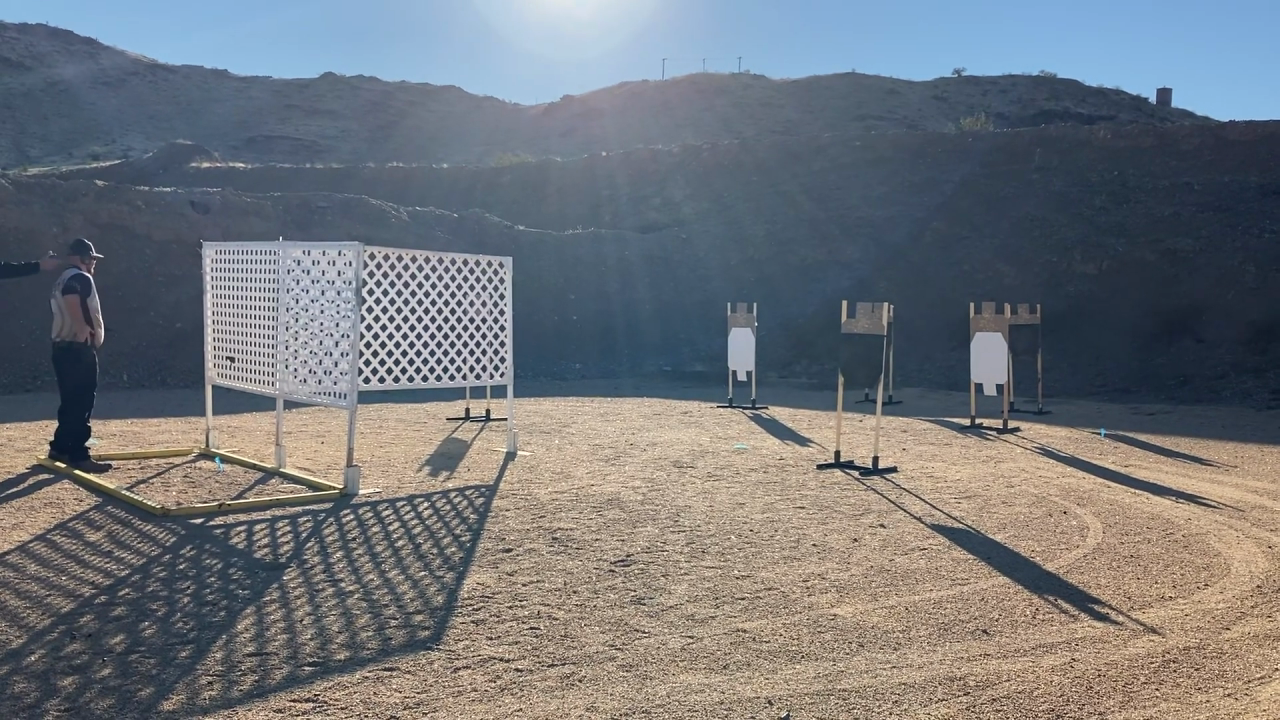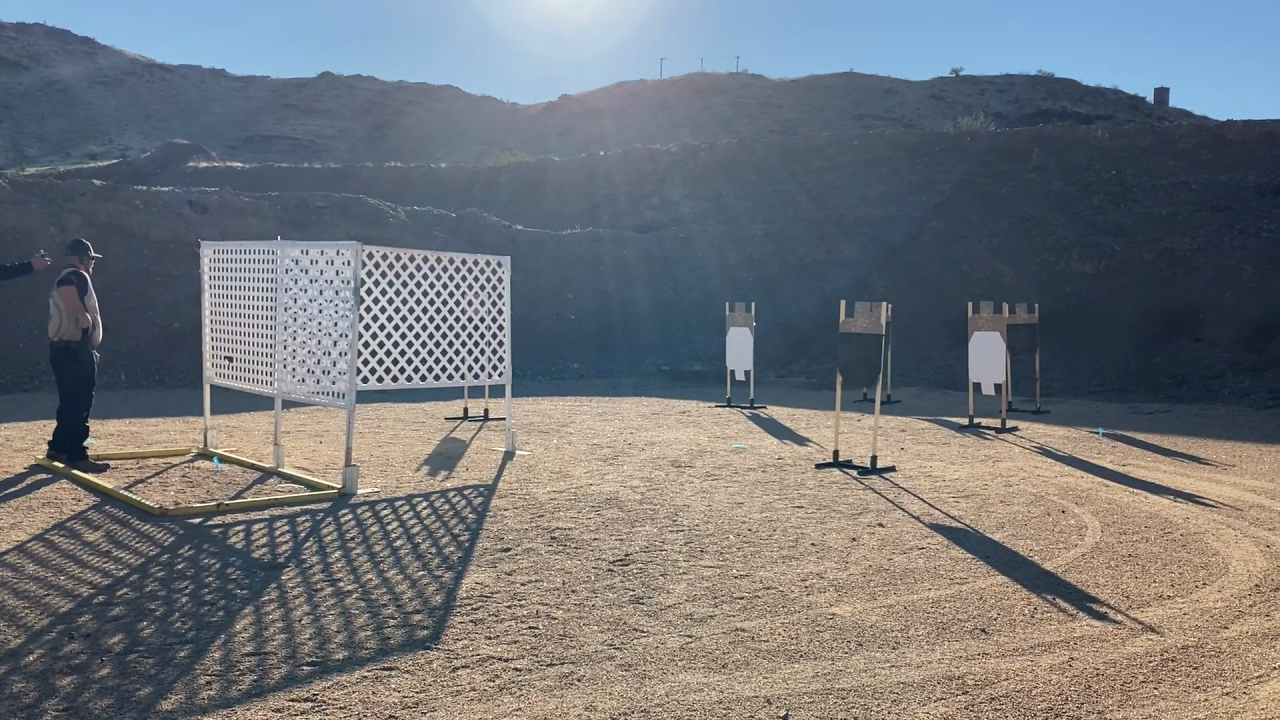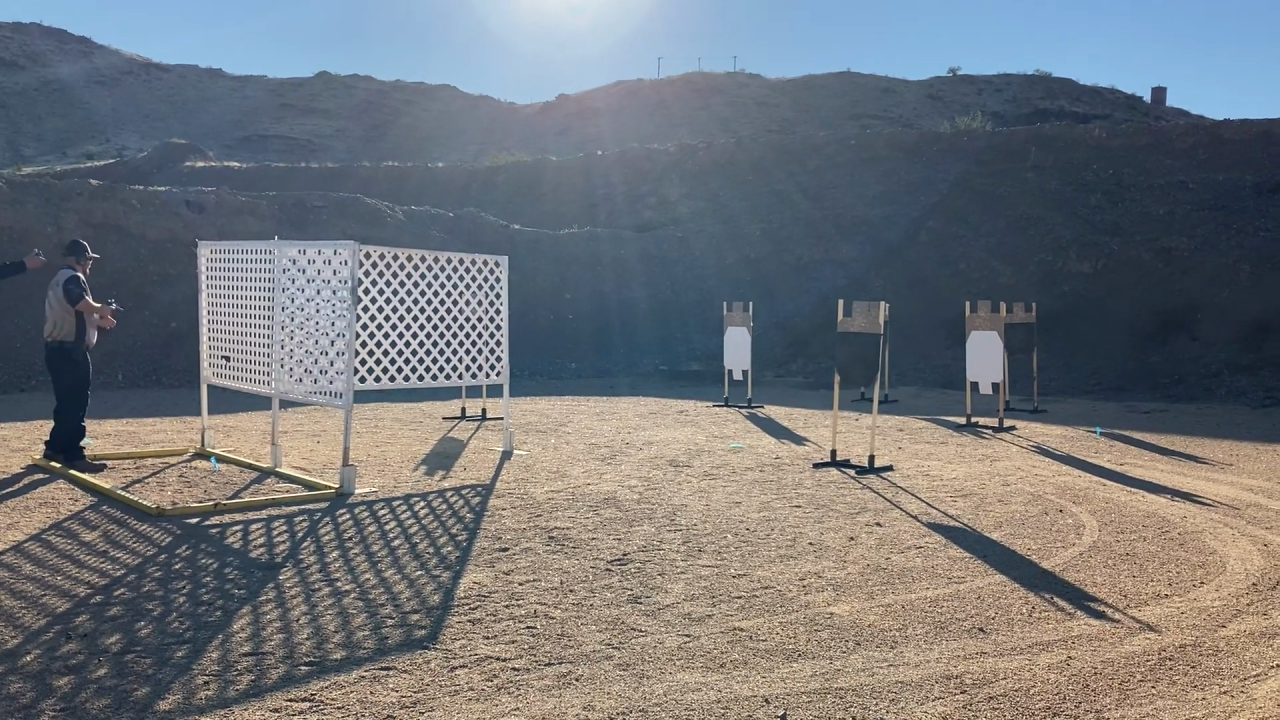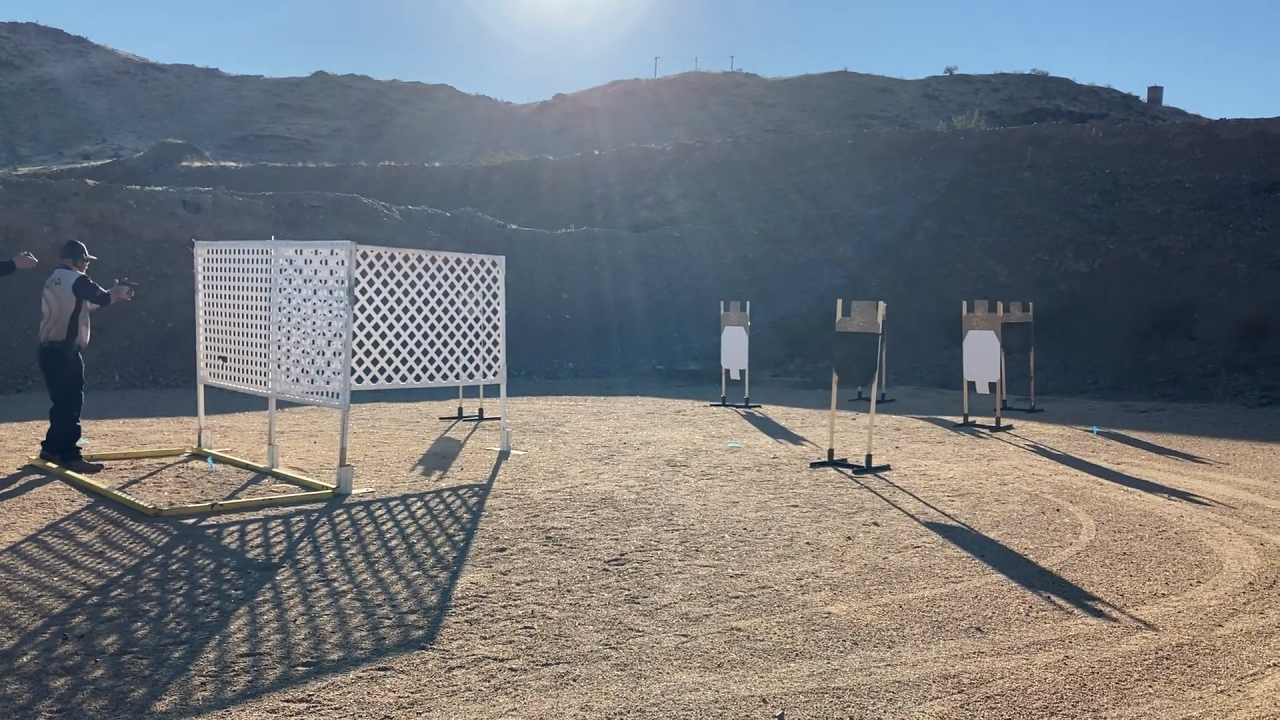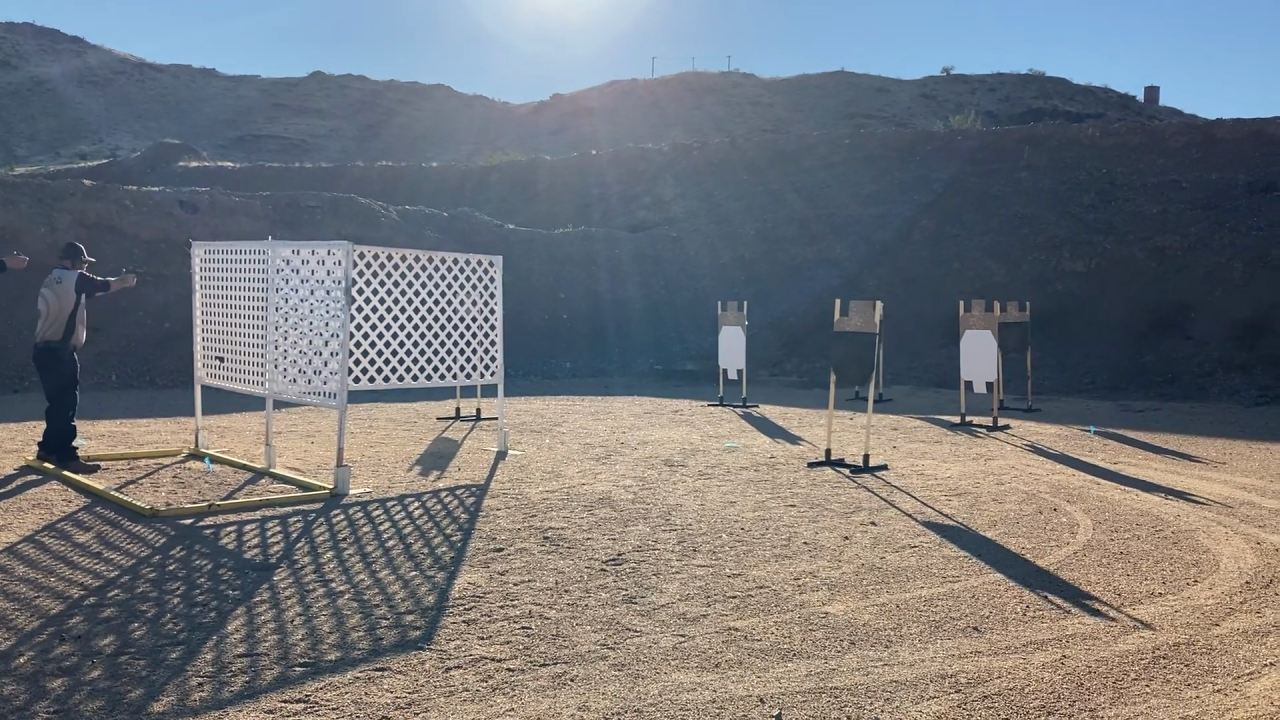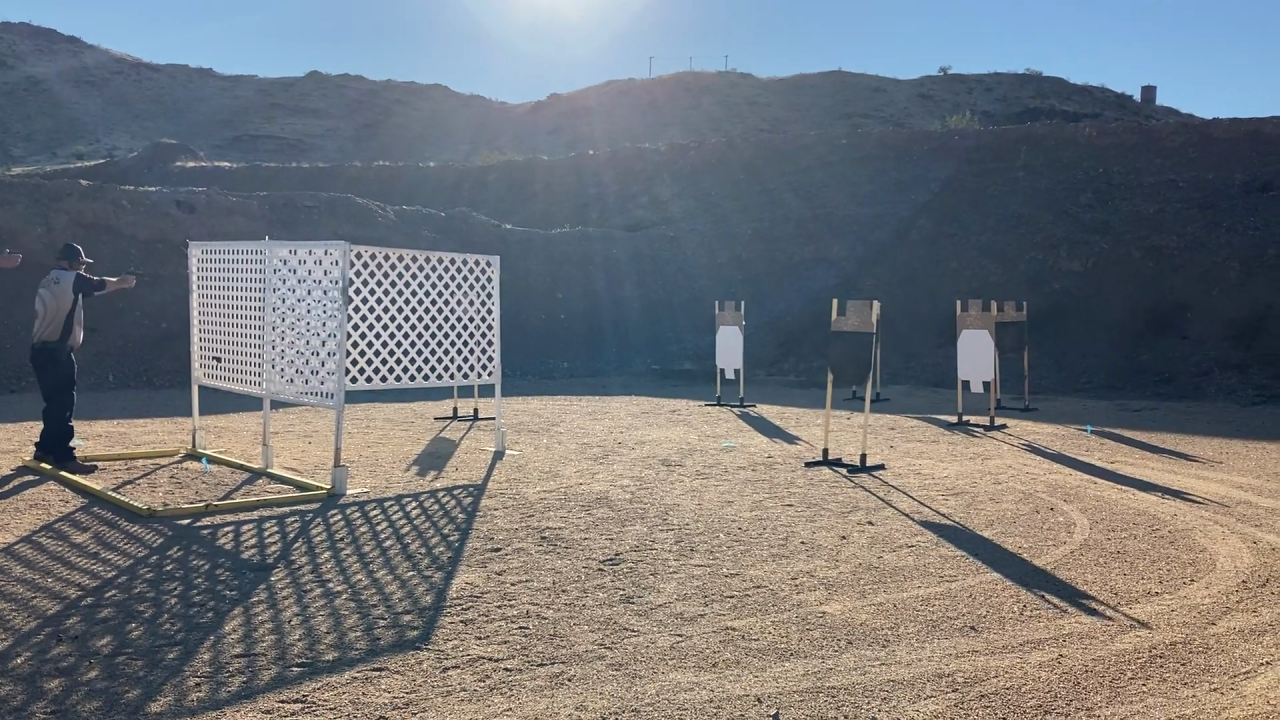
dt=0.2s
person 1, frame 1
left shoulder: (62, 280)
right shoulder: (81, 278)
right elbow: (70, 296)
right wrist: (82, 327)
left hip: (62, 348)
right hip: (79, 350)
left knee: (70, 403)
right knee: (81, 404)
left ankle: (60, 448)
right ankle: (78, 456)
person 1, frame 2
left shoulder: (64, 278)
right shoulder: (77, 276)
right elbow: (65, 287)
right wrist: (83, 315)
left hip: (61, 348)
right hip: (77, 350)
left knee: (69, 402)
right knee: (80, 403)
left ankle: (58, 447)
right ankle: (76, 456)
person 1, frame 3
left shoulder: (59, 280)
right shoulder: (74, 279)
right elbow: (78, 301)
left wrist: (98, 319)
right wrist: (99, 309)
left hip: (57, 349)
right hip: (71, 351)
left knee: (66, 402)
right knee: (76, 403)
left ankle: (55, 447)
right ankle: (73, 455)
person 1, frame 4
left shoulder: (55, 280)
right shoulder: (76, 279)
left elbow: (82, 306)
right elbow: (102, 297)
left wrist: (114, 295)
right wrist: (119, 294)
left hip: (50, 349)
right hip: (64, 351)
left knee: (62, 403)
right knee: (70, 404)
left ankle: (52, 448)
right ankle: (69, 455)
person 1, frame 5
left shoulder: (51, 280)
right shoulder: (75, 279)
left elbow: (91, 289)
right elbow: (104, 285)
left wrist: (118, 282)
right wrist: (124, 280)
left hip: (45, 350)
right hip: (60, 351)
left knee: (58, 403)
right knee: (65, 404)
left ankle: (48, 448)
right ankle: (66, 456)
person 1, frame 6
left shoulder: (49, 281)
right shoulder: (72, 279)
left elbow: (92, 287)
right elbow: (99, 285)
left wrist: (118, 283)
right wrist: (122, 282)
left hip: (41, 350)
right hip: (57, 352)
left knee: (55, 403)
right knee: (62, 404)
left ankle: (45, 448)
right ankle: (63, 457)
